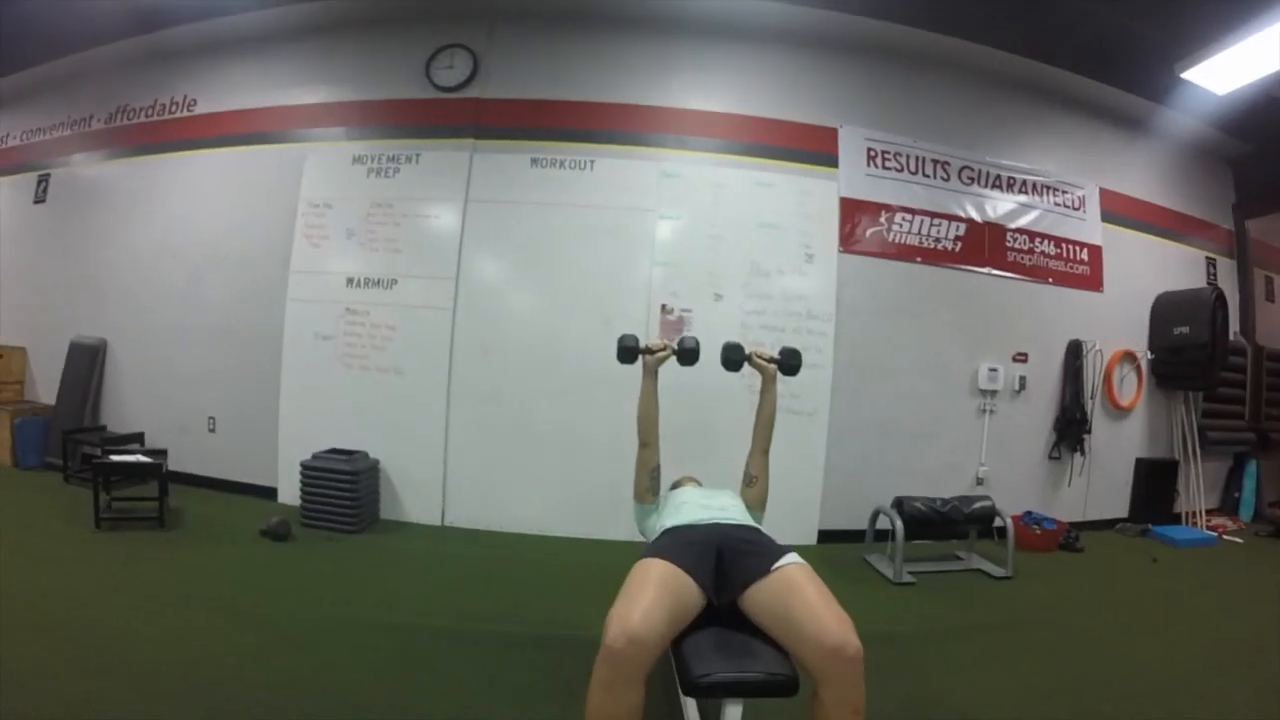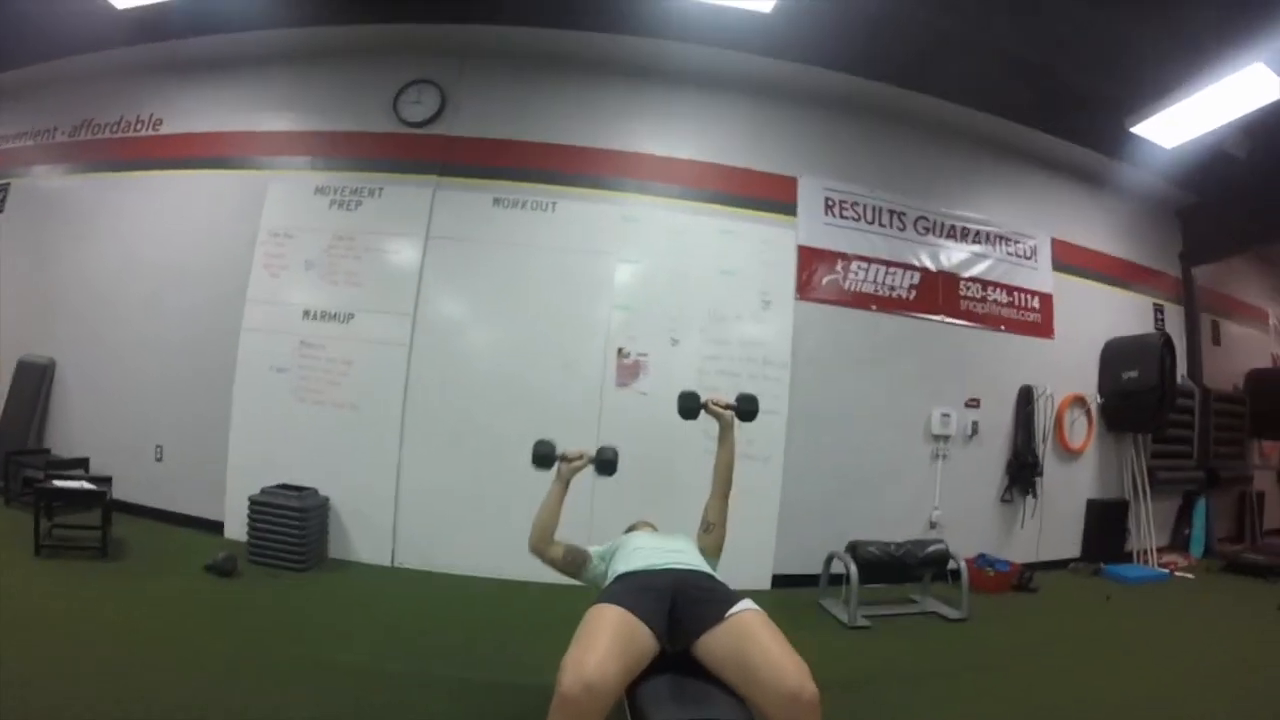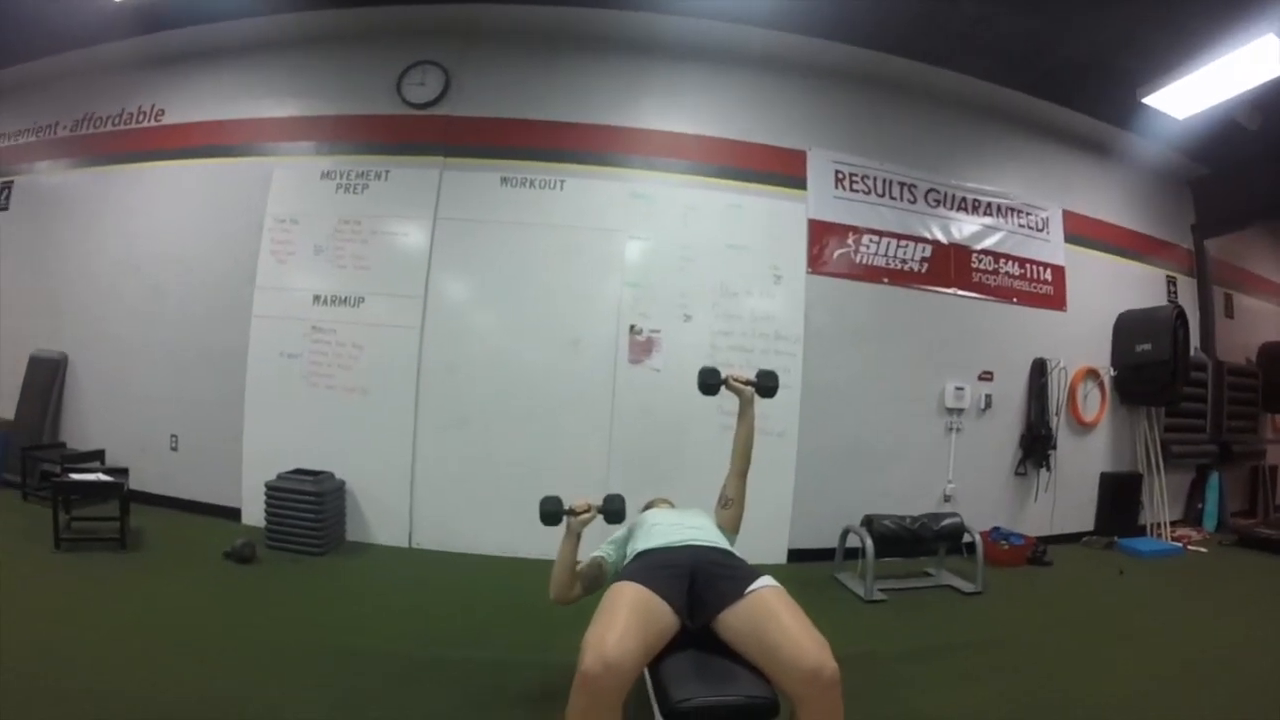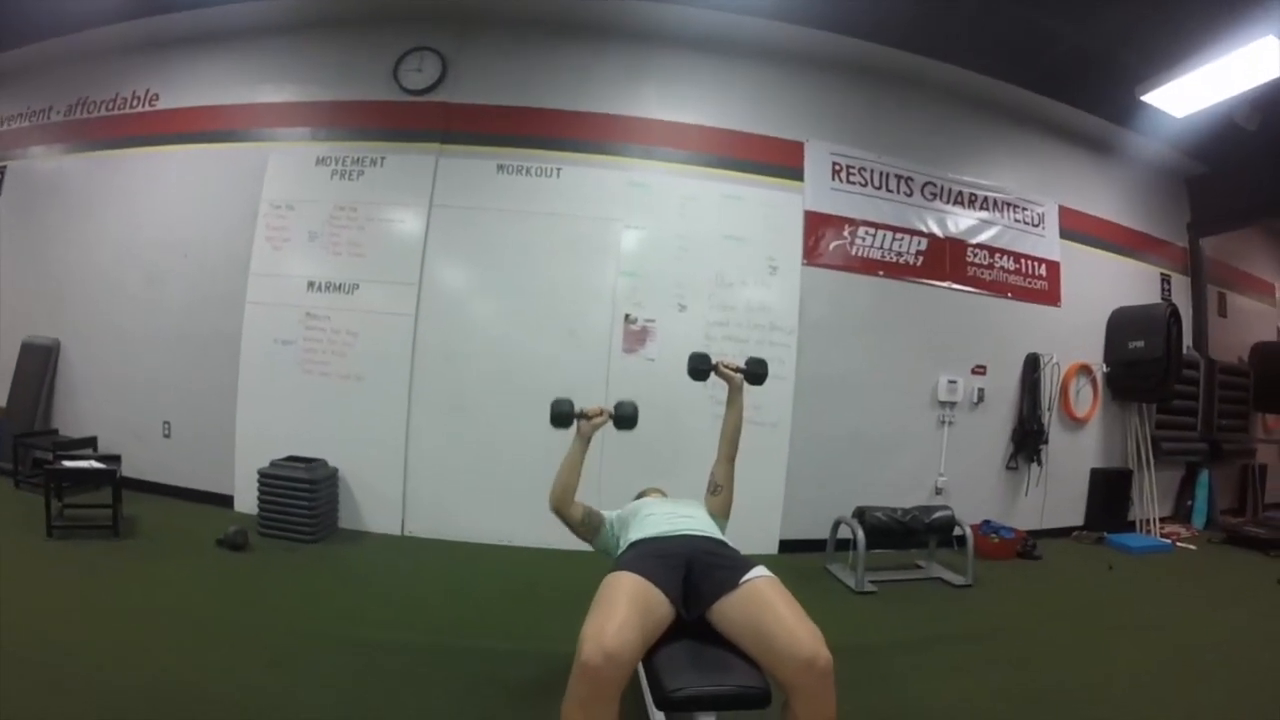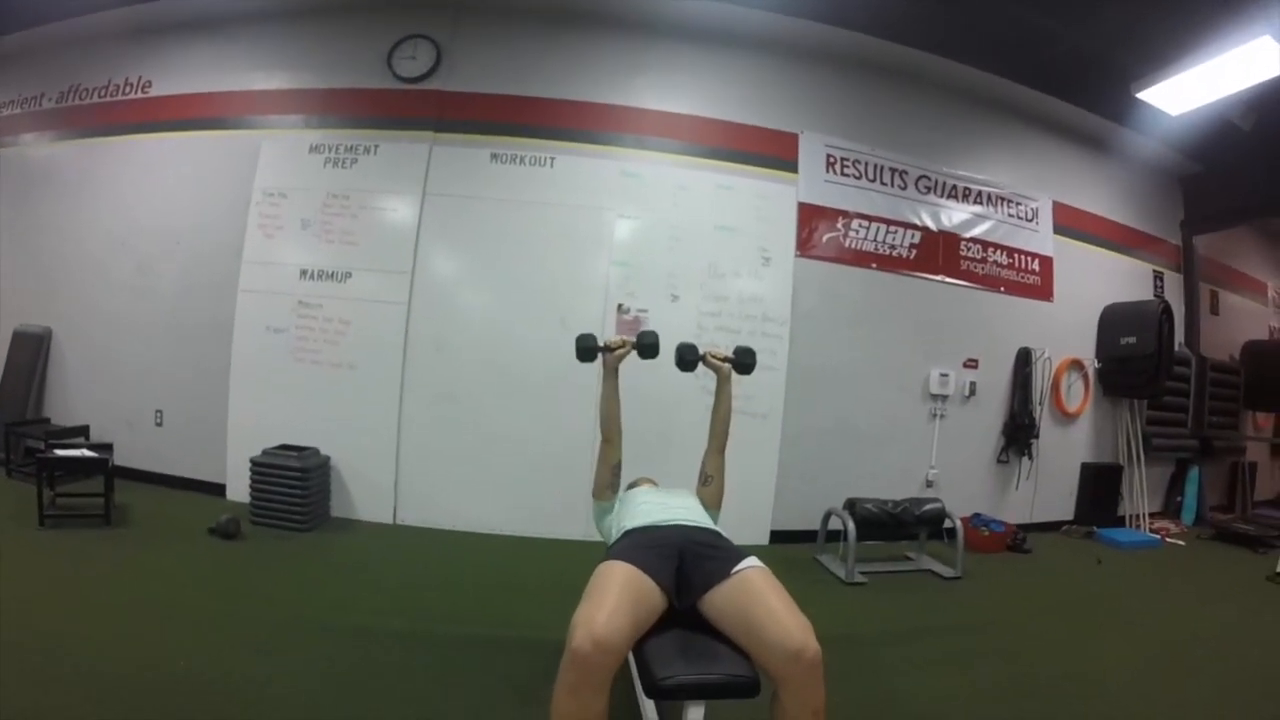
dt=0.5s
person 1, frame 1
left shoulder: (738, 502)
right shoulder: (657, 510)
left elbow: (759, 449)
right elbow: (647, 445)
left wrist: (769, 381)
right wrist: (650, 373)
left knee: (843, 652)
right knee: (622, 645)
person 1, frame 2
left shoulder: (691, 548)
right shoulder: (610, 553)
left elbow: (720, 494)
right elbow: (541, 546)
left wrist: (726, 428)
right wrist: (562, 480)
right knee: (577, 693)
person 1, frame 3
left shoulder: (710, 524)
right shoulder: (628, 534)
left elbow: (737, 474)
right elbow: (563, 593)
left wrist: (746, 404)
right wrist: (574, 531)
left knee: (820, 674)
right knee: (598, 671)
person 1, frame 4
left shoulder: (703, 513)
right shoulder: (620, 521)
left elbow: (725, 459)
right elbow: (560, 504)
left wrist: (736, 391)
right wrist: (582, 437)
left hip: (717, 555)
left knee: (813, 665)
right knee: (597, 662)
person 1, frame 5
left shoulder: (696, 505)
right shoulder: (614, 510)
left elbow: (716, 447)
right elbow: (611, 441)
left wrist: (724, 379)
right wrist: (610, 370)
left knee: (803, 656)
right knee: (587, 650)
